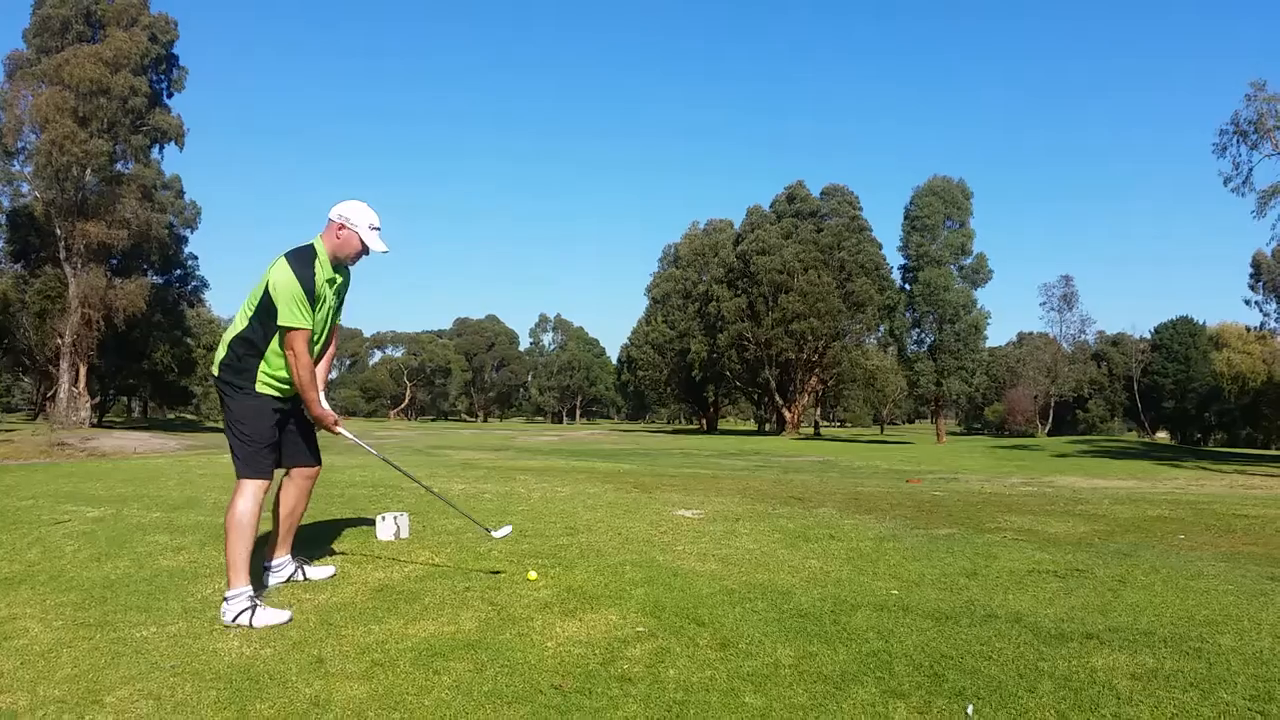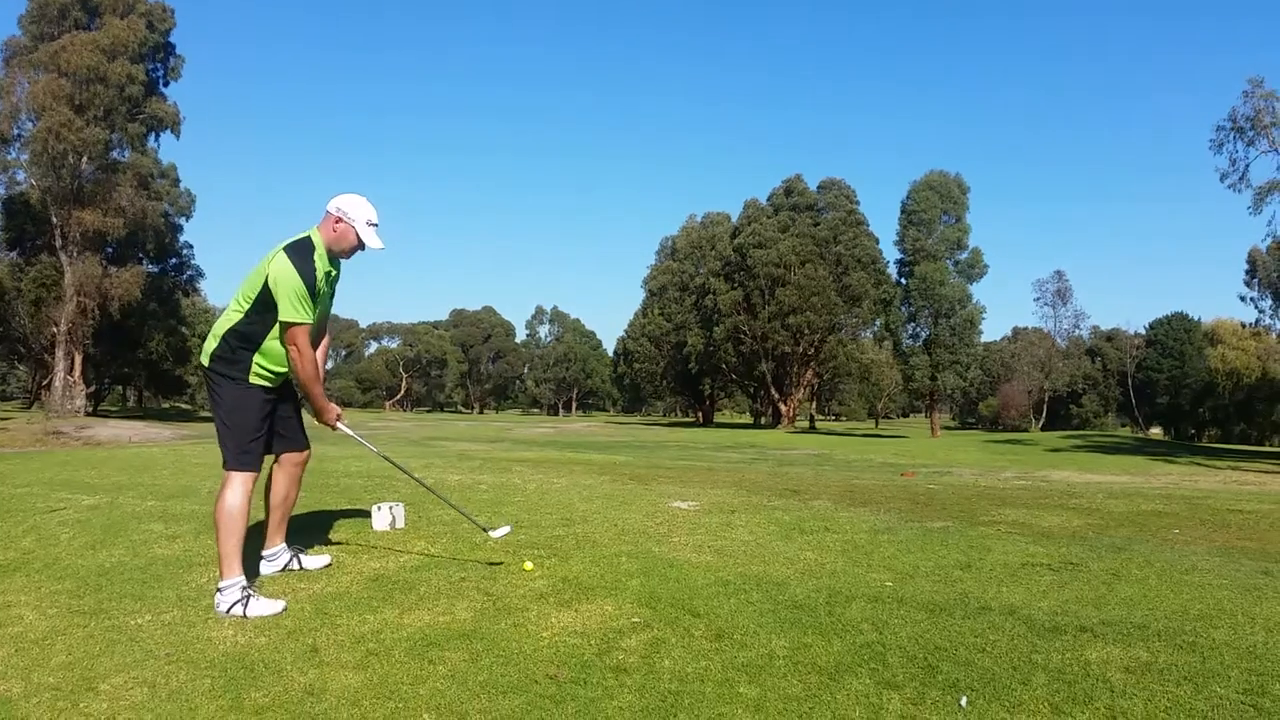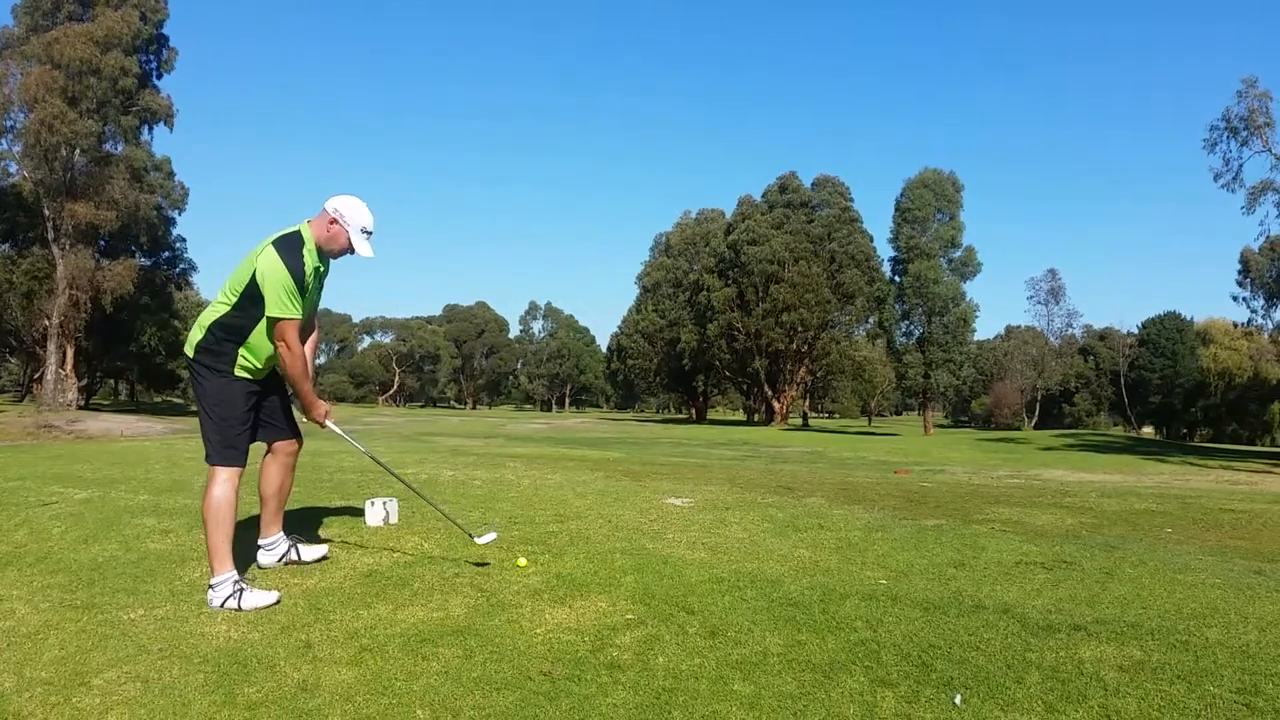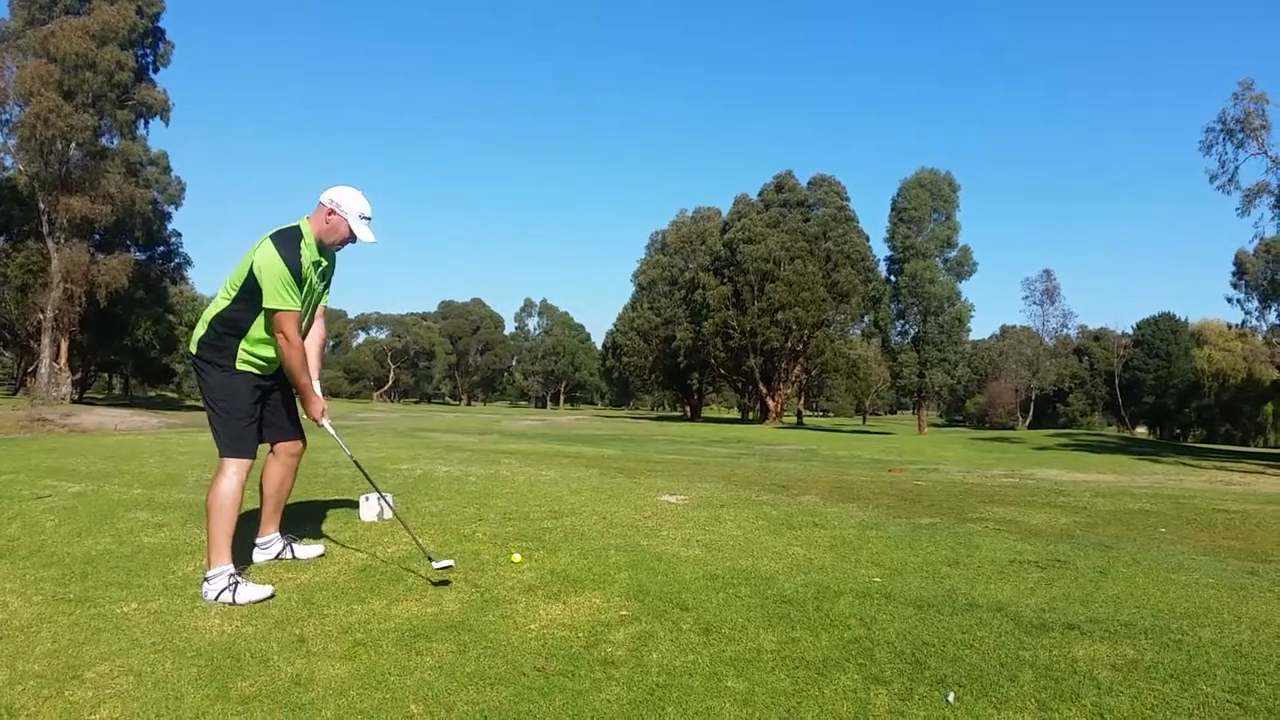
dt=0.5s
person 1, frame 1
left shoulder: (339, 275)
right shoulder: (296, 270)
left elbow: (327, 337)
right elbow: (297, 351)
left wrist: (319, 395)
right wrist: (316, 408)
left hip: (285, 383)
right hip: (248, 380)
left knee: (304, 468)
right knee: (255, 480)
left ankle: (279, 563)
right ankle: (238, 597)
person 1, frame 2
left shoulder: (329, 264)
right shoulder: (295, 265)
left elbow: (320, 332)
right elbow: (299, 347)
left wrist: (316, 391)
right wrist: (321, 405)
left hip: (271, 371)
right hip: (236, 370)
left knee: (294, 454)
right knee: (243, 471)
left ankle: (274, 552)
right ankle: (231, 588)
person 1, frame 3
left shoulder: (317, 258)
right shoulder: (284, 259)
left elbow: (308, 328)
right elbow: (287, 343)
left wrist: (307, 389)
right wrist: (310, 401)
left hip: (256, 363)
right hip: (220, 363)
left knee: (286, 443)
right knee: (228, 466)
left ankle: (272, 542)
right ankle: (222, 583)
person 1, frame 4
left shoulder: (324, 257)
right shoulder: (282, 252)
left elbow: (314, 322)
right elbow: (287, 335)
left wrist: (313, 388)
right wrist: (307, 397)
left hip: (264, 362)
right hip: (225, 358)
left knee: (290, 445)
right knee: (237, 458)
left ankle: (268, 540)
right ankle: (219, 576)
